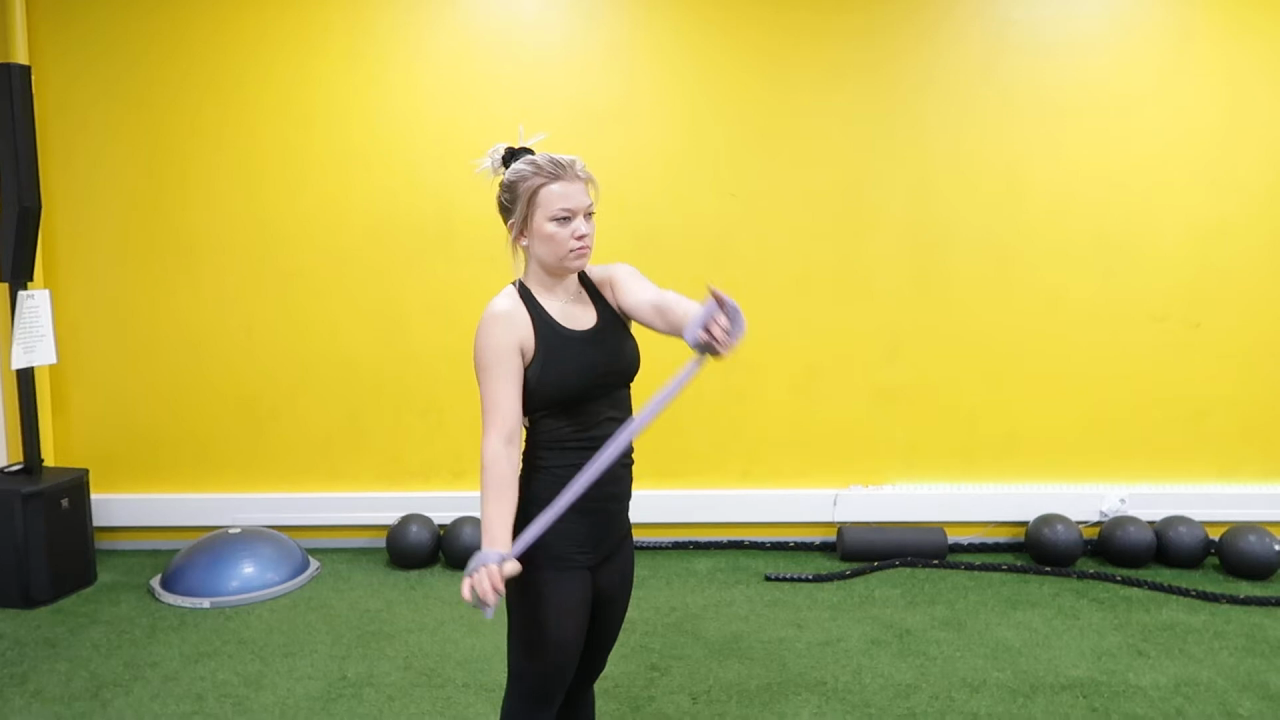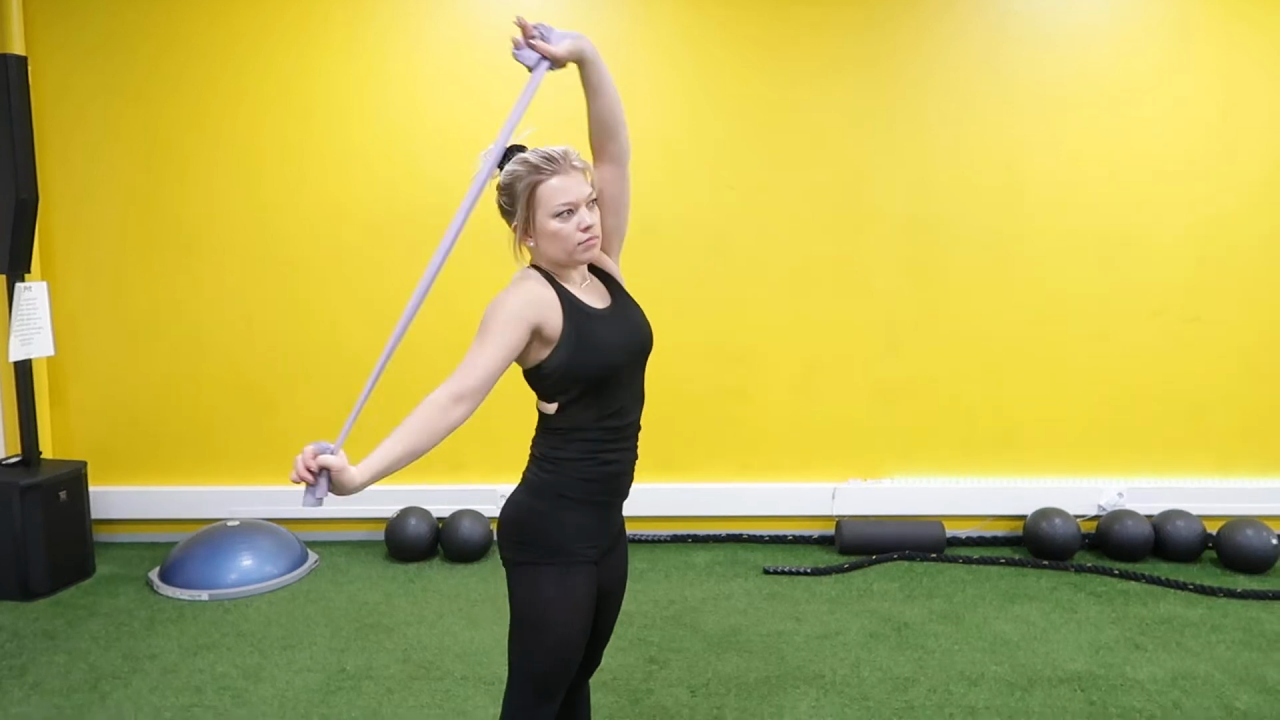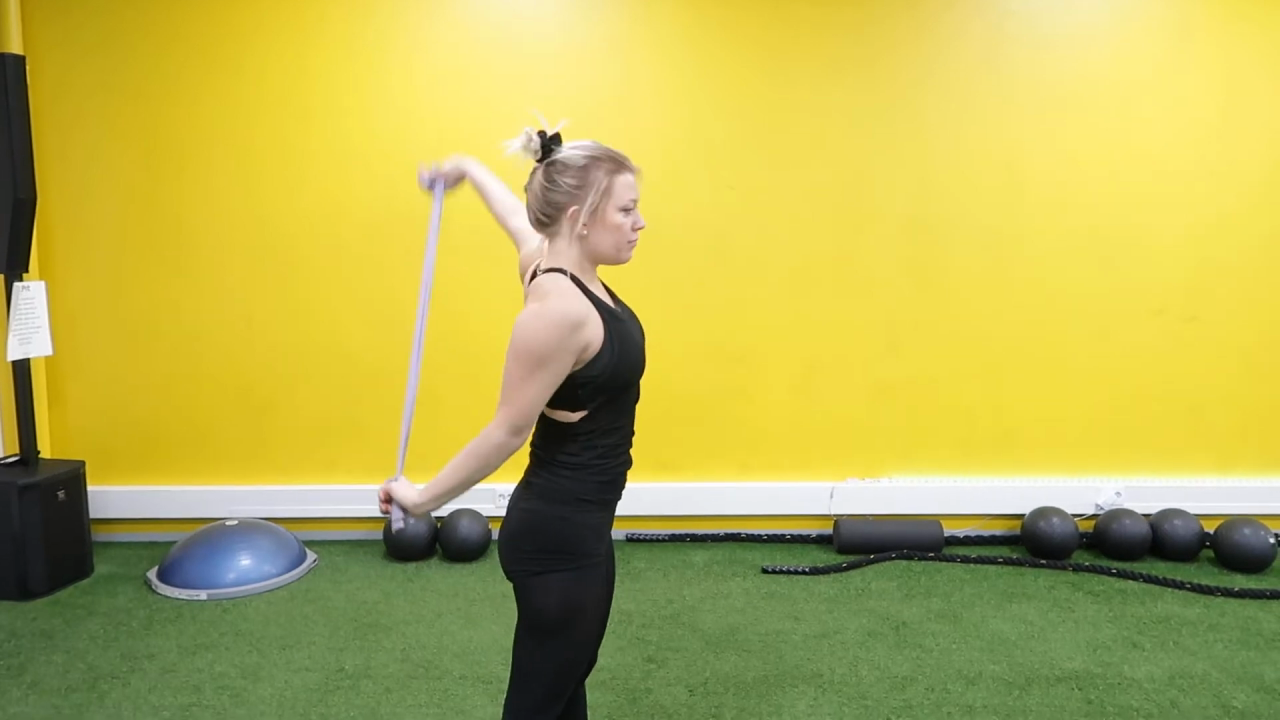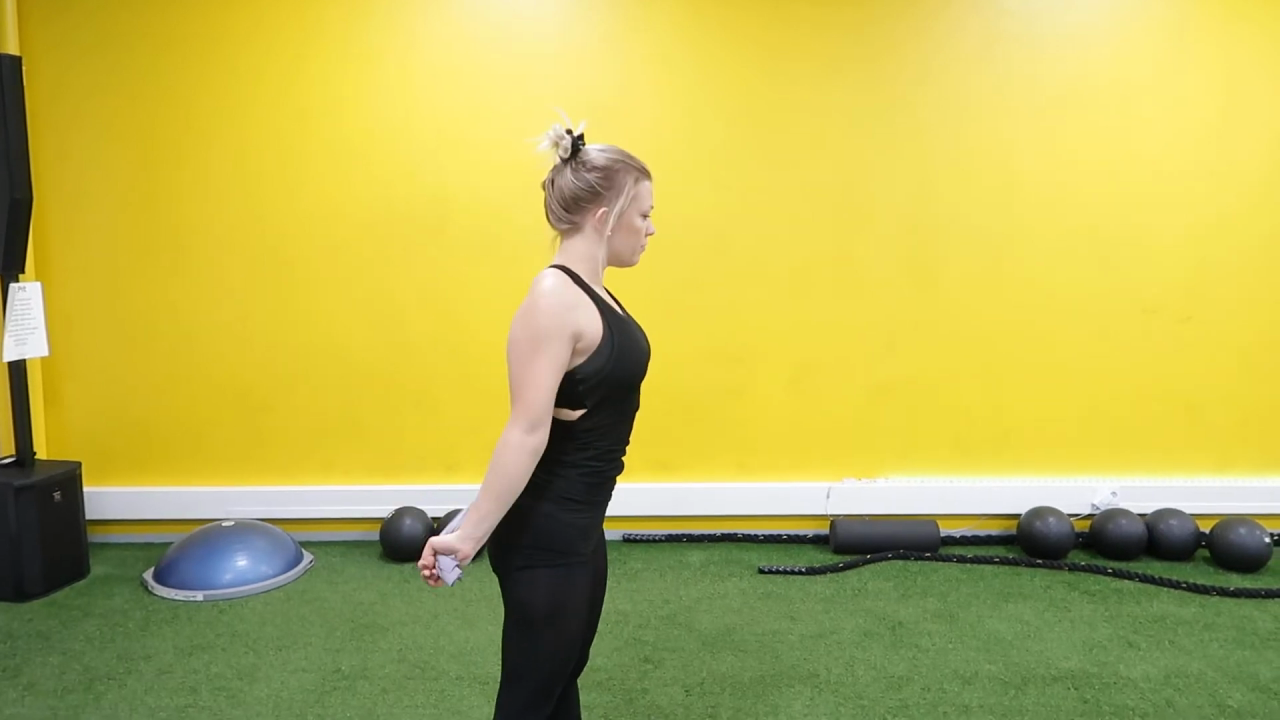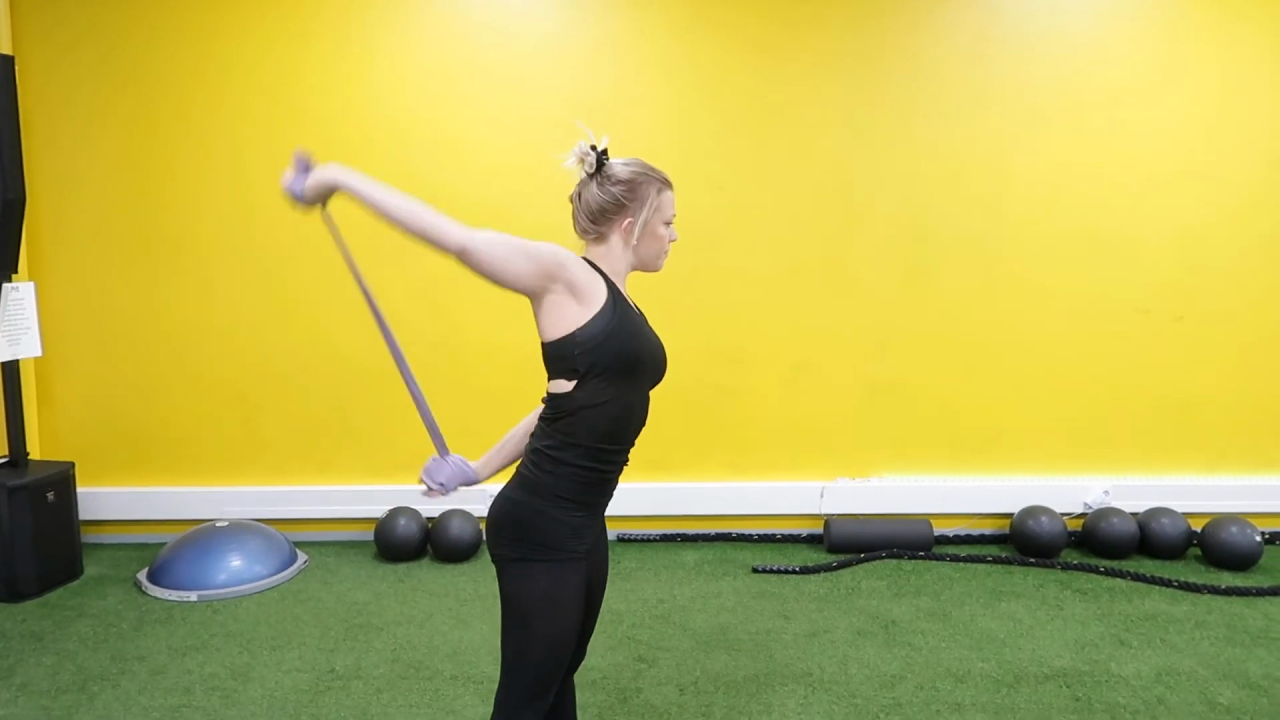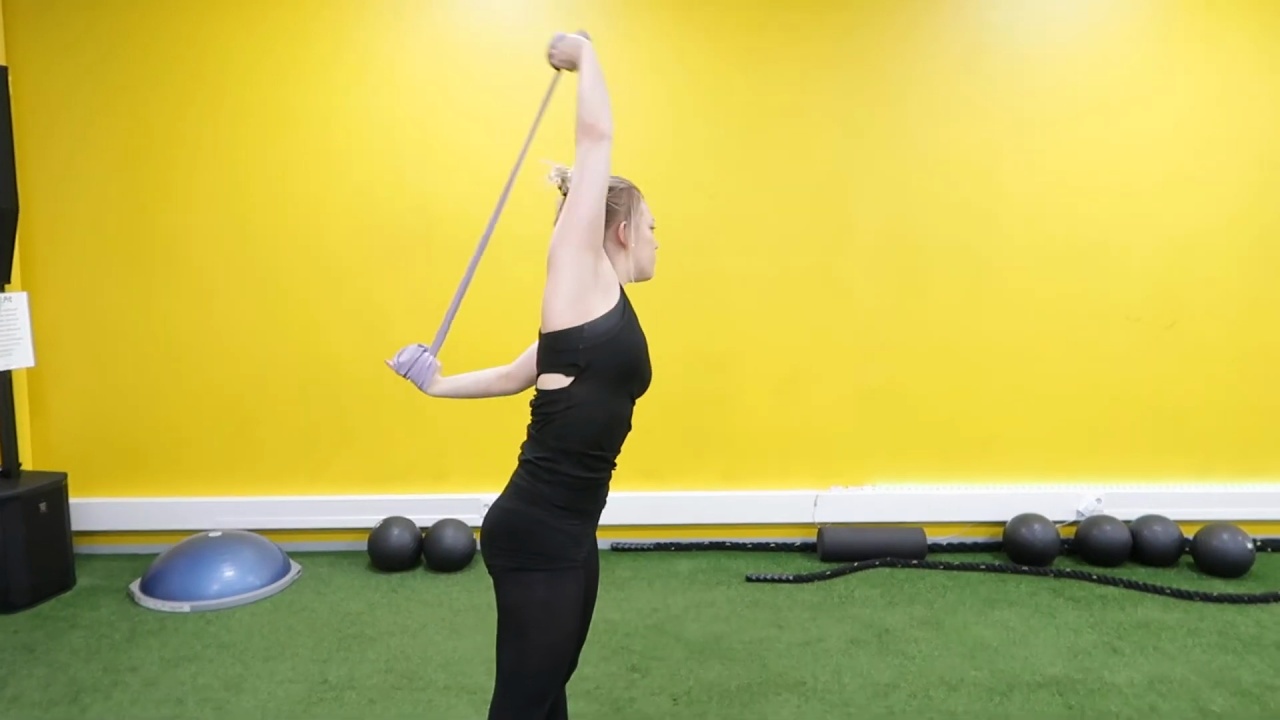
dt=0.5s
person 1, frame 1
left shoulder: (614, 283)
right shoulder: (508, 317)
left elbow: (665, 307)
right elbow: (501, 440)
left wrist: (704, 323)
right wrist: (495, 549)
left hip: (610, 528)
right hip: (550, 537)
person 1, frame 2
left shoulder: (601, 267)
right shoulder: (528, 299)
left elbow: (610, 156)
right elbow: (456, 398)
left wrist: (586, 62)
right wrist: (360, 474)
left hip: (601, 524)
right hip: (549, 530)
person 1, frame 3
left shoulder: (563, 265)
right shoulder: (557, 309)
left elbow: (528, 211)
right elbow: (508, 430)
left wrist: (471, 168)
right wrist: (423, 500)
left hip: (576, 527)
right hip: (555, 535)
person 1, frame 4
left shoulder: (587, 294)
right shoulder: (553, 300)
right elbow: (527, 431)
right wrist: (469, 538)
left hip: (577, 526)
right hip: (544, 535)
person 1, frame 5
left shoulder: (615, 300)
right shoulder: (566, 276)
right elbow: (464, 240)
left wrist: (480, 466)
right wrist: (344, 178)
left hip: (580, 524)
right hip: (540, 525)
person 1, frame 6
left shoulder: (599, 308)
right shoulder: (578, 276)
left elbow: (520, 374)
right elbow: (594, 139)
left wrist: (444, 385)
right wrist: (583, 56)
left hip: (566, 531)
right hip: (537, 534)
